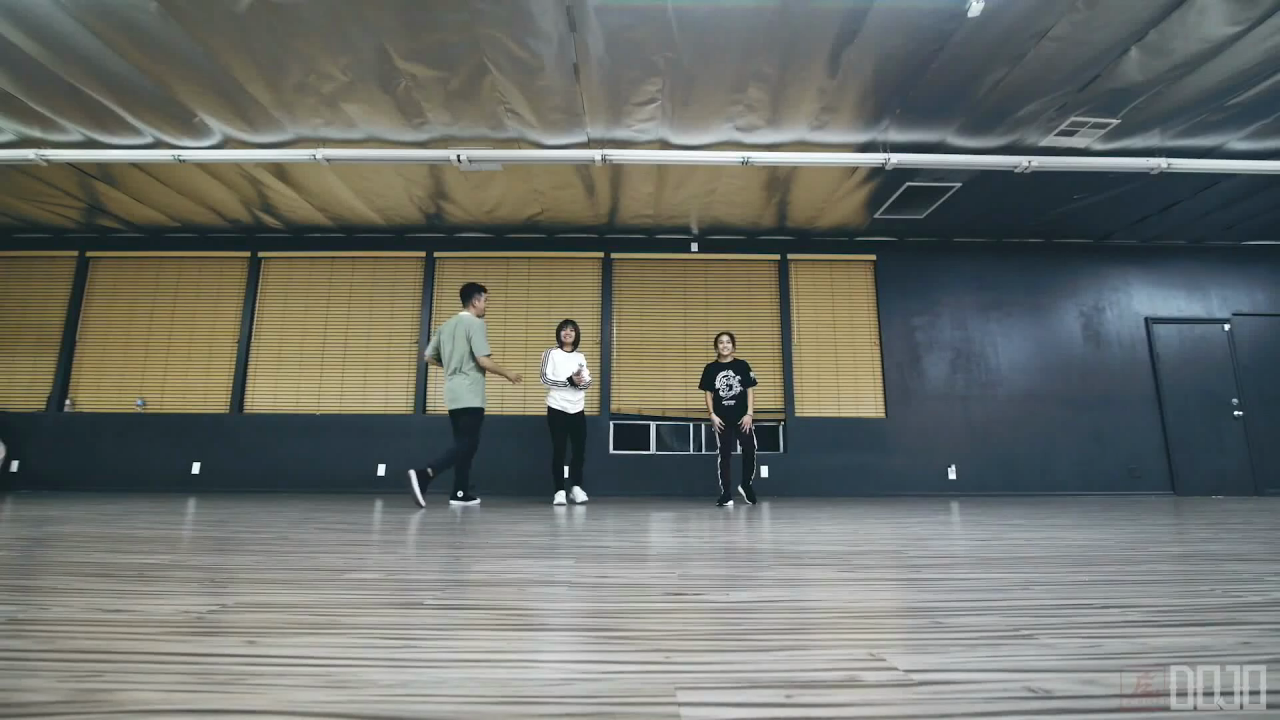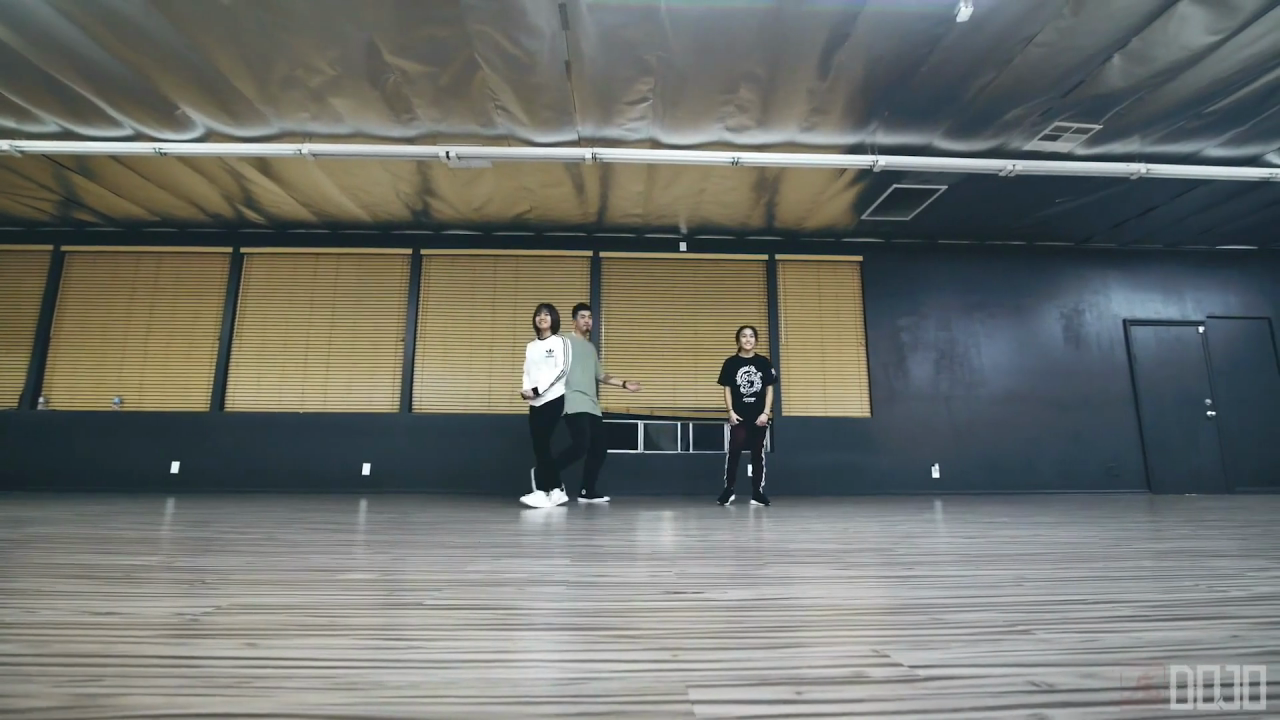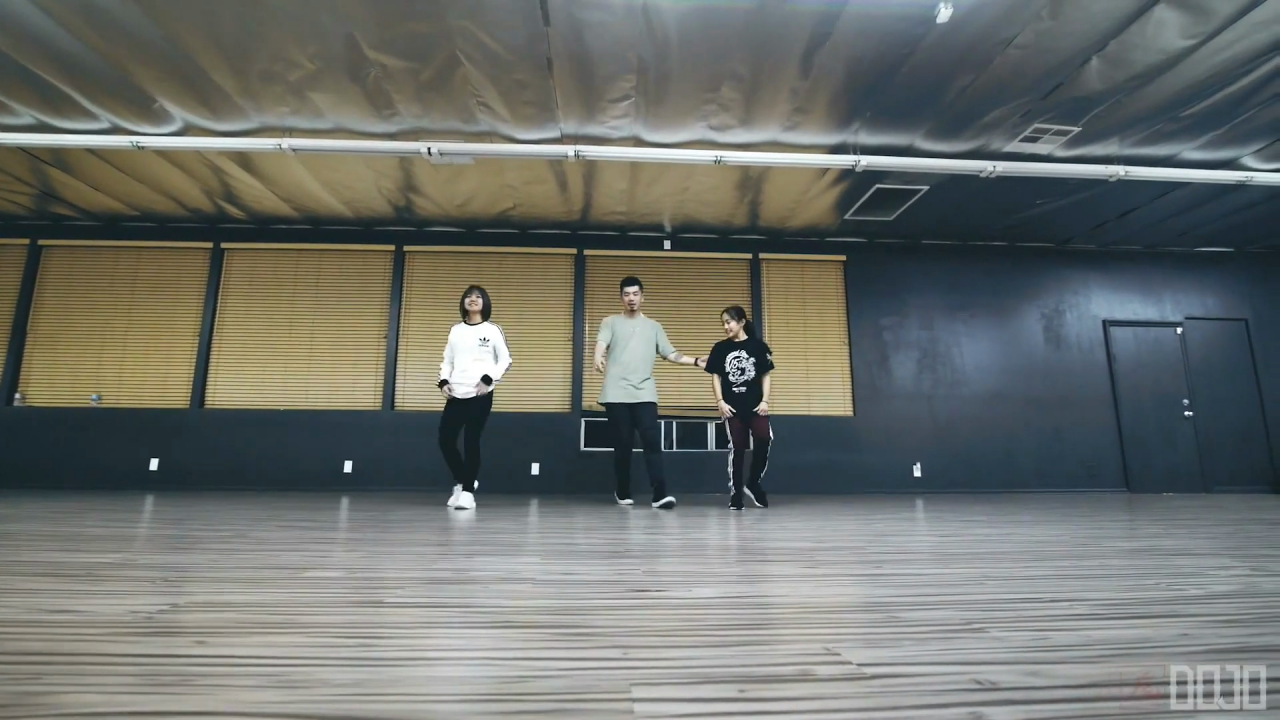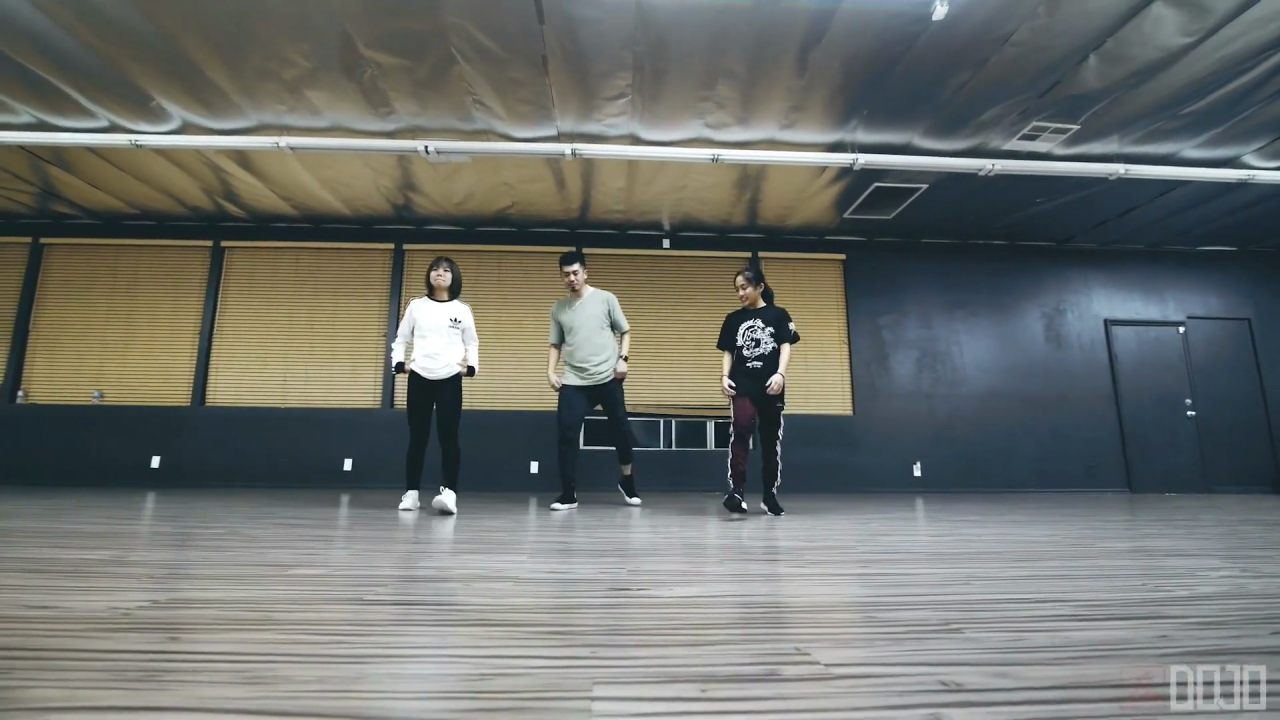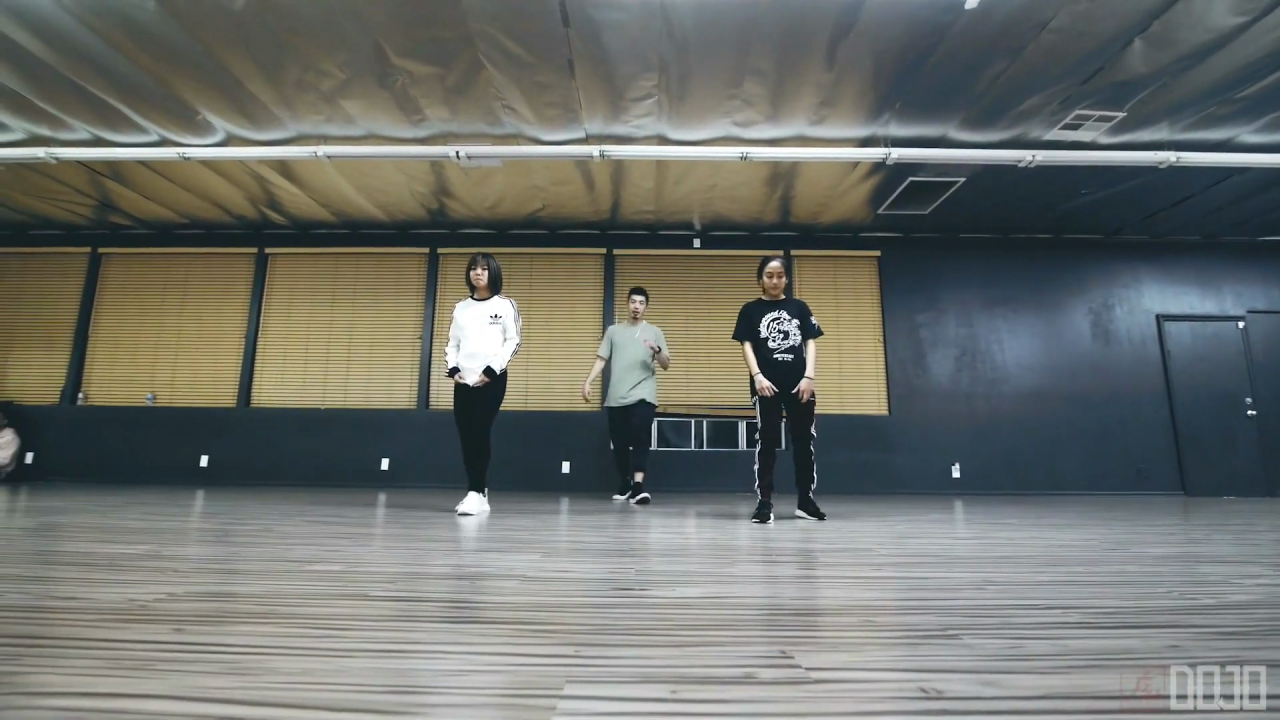
dt=1s
person 1, frame 1
left shoulder: (580, 357)
right shoulder: (551, 353)
left elbow: (588, 381)
right elbow: (545, 378)
left wrist: (579, 382)
right wrist: (569, 380)
left hip: (577, 409)
right hip: (557, 408)
left knee: (579, 448)
right knee: (559, 450)
left ankle: (576, 487)
right ankle: (559, 491)
person 1, frame 2
left shoulder: (560, 341)
right shoulder: (531, 346)
left elbow: (562, 370)
right elbow: (527, 372)
left wrist: (537, 390)
right wrist: (525, 389)
left hip: (553, 400)
right hip: (535, 403)
left knee: (542, 444)
right knee: (539, 445)
left ankle: (541, 491)
right ankle: (556, 491)
person 1, frame 3
left shoulder: (493, 330)
right shoulder: (455, 330)
left elbow: (506, 360)
right elbow: (447, 361)
left wrist: (488, 379)
right wrist: (444, 381)
left hip: (480, 395)
right hip: (456, 395)
left knee: (471, 441)
right knee: (445, 439)
left ankle: (467, 492)
right ankle: (462, 483)
person 1, frame 4
left shoulder: (463, 310)
right shoulder: (416, 306)
left elbow: (472, 343)
right elbow: (401, 339)
left wrist: (471, 366)
right wrist: (399, 363)
left hip: (450, 379)
right hip: (420, 378)
left knee: (448, 435)
right knee: (418, 436)
left ankle: (448, 492)
right ankle: (412, 492)
person 1, frame 5
left shoulder: (505, 305)
right shoulder: (460, 308)
left elbow: (513, 342)
right elbow: (453, 344)
left wrist: (492, 370)
right wrist: (453, 369)
left hip: (492, 379)
right hip: (465, 380)
left knee: (480, 433)
right knee: (466, 437)
left ankle: (474, 494)
right ankle: (479, 494)
person 2, frame 1
left shoulder: (446, 326)
right shoulder: (475, 324)
left elbow: (429, 357)
right elbow: (484, 361)
right wrist: (508, 374)
left hip: (453, 394)
right hip: (469, 395)
left knee: (464, 443)
right knee: (467, 444)
left ankle: (461, 492)
right ankle: (423, 475)
person 2, frame 2
left shoulder: (591, 348)
right shoulder: (565, 342)
left elbow: (600, 376)
left wrist: (624, 384)
left hip: (592, 405)
right hip: (575, 405)
left knee: (598, 448)
right knee: (581, 445)
left ankle: (588, 491)
person 2, frame 3
left shoulder: (654, 327)
right shoulder: (610, 322)
left elbow: (671, 354)
right elbow: (601, 344)
left wrist: (697, 361)
right wrist: (598, 358)
left hip: (644, 393)
right hip: (616, 393)
left knee: (652, 440)
right knee: (622, 444)
left ankle: (660, 493)
right ankle: (622, 492)
person 2, frame 4
left shoulder: (606, 299)
right shoulder: (558, 308)
left elbow: (625, 331)
right elbow: (555, 345)
left wrist: (622, 358)
right wrist: (551, 372)
left hip: (607, 376)
right hip: (574, 381)
left knee: (621, 428)
right knee: (567, 433)
left ankle: (627, 481)
right ankle: (568, 493)
person 2, frame 5
left shoulder: (655, 332)
right shoulder: (613, 331)
left elbow: (666, 363)
right elbow: (601, 359)
left wrist: (657, 350)
right wrist: (588, 382)
left hip: (643, 395)
right hip: (616, 397)
left knee: (641, 439)
right knee: (619, 443)
left ankle: (638, 487)
right ankle: (626, 484)
person 3, frame 1
left shoulder: (742, 366)
right shoulder: (710, 368)
left elbow: (750, 391)
right elbow: (708, 394)
left wrist: (749, 414)
right wrist: (712, 414)
left hip: (742, 416)
right hip: (721, 418)
left knee: (749, 450)
right knee: (724, 454)
left ankle: (746, 485)
right ankle: (726, 494)
person 3, frame 2
left shoulder: (764, 362)
right shoulder: (731, 362)
left elbow: (770, 389)
right elbow: (727, 389)
left wrist: (766, 412)
right wrist: (730, 411)
left hip: (759, 415)
right hip: (739, 415)
left knee: (758, 453)
right knee: (734, 450)
left ankle: (758, 493)
right ankle: (729, 489)
person 3, frame 3
left shoulder: (758, 345)
right shoulder: (720, 348)
left elbow: (765, 376)
right elbow: (716, 377)
left wrist: (765, 400)
right wrist: (720, 401)
left hip: (755, 405)
right hip: (732, 407)
left knee: (764, 440)
right knee: (736, 447)
left ankle: (753, 483)
right ankle: (736, 494)
person 3, frame 4
left shoulder: (778, 315)
right shoulder: (733, 319)
left elbow: (786, 347)
right elbow: (728, 352)
left wrist: (780, 374)
right wrist: (725, 376)
left hip: (770, 386)
right hip: (742, 384)
left knee: (771, 441)
right knee: (741, 429)
left ankle: (770, 496)
right ankle: (736, 490)
person 3, frame 5
left shoulder: (799, 307)
right shoulder: (751, 310)
left elbow: (810, 343)
right elbow: (746, 346)
left wrist: (809, 376)
right wrist: (757, 376)
left hip: (798, 383)
right hip: (767, 384)
left knee: (804, 440)
right knee: (767, 440)
left ankle: (805, 500)
right ankle: (764, 502)
